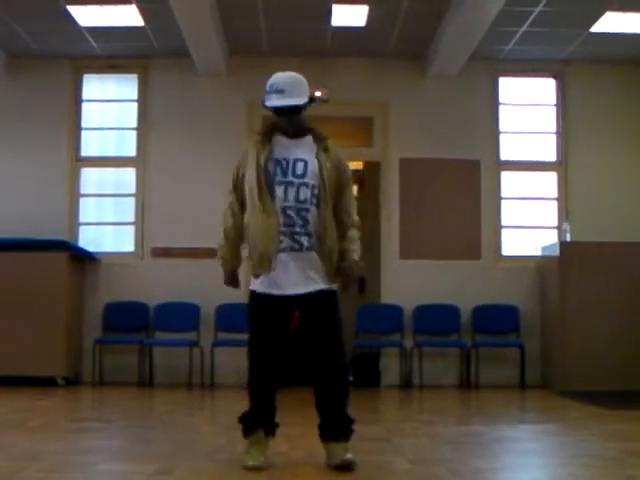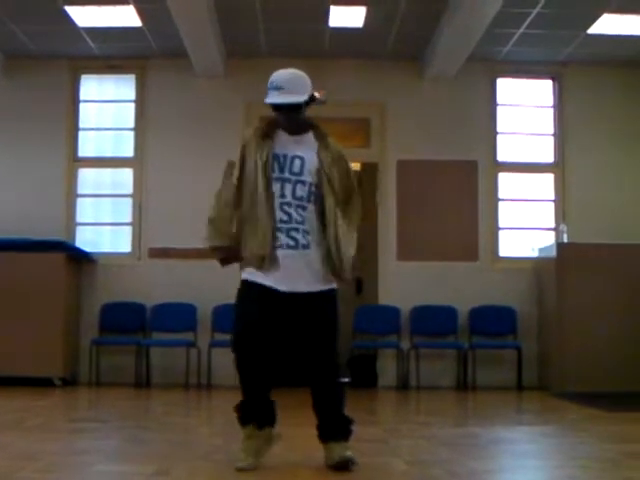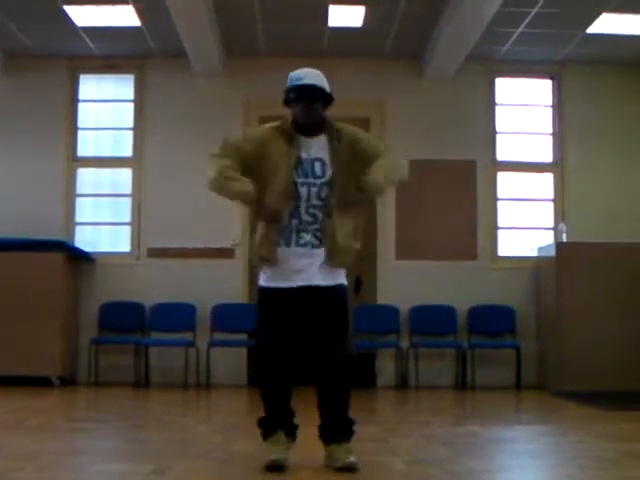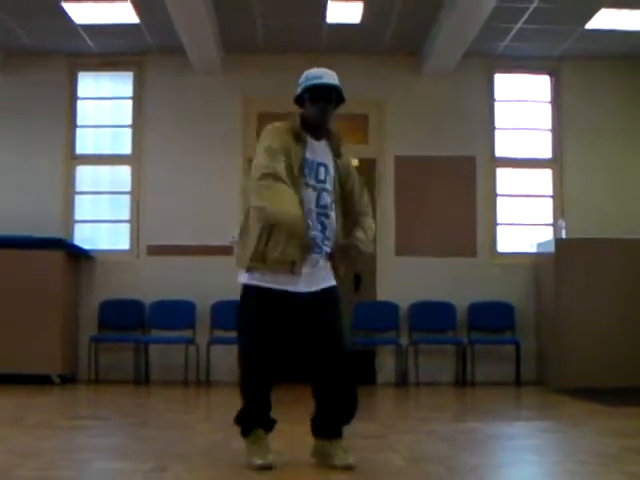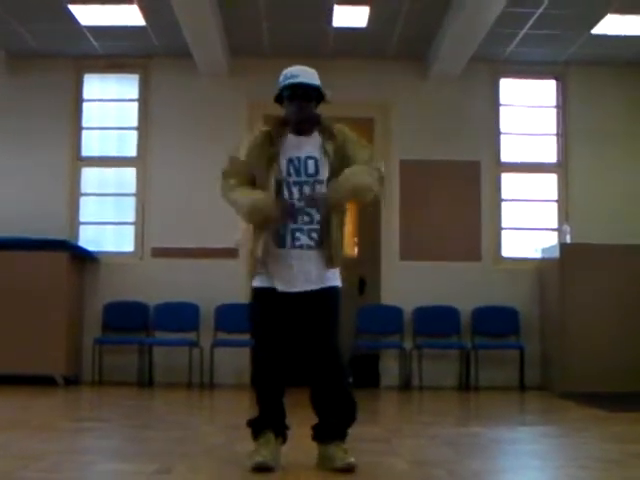
dt=0.5s
person 1, frame 1
left shoulder: (330, 157)
right shoulder: (254, 153)
left elbow: (346, 215)
right elbow: (236, 212)
left wrist: (350, 257)
right wrist: (228, 261)
left hip: (319, 277)
right hip: (269, 279)
left knee: (330, 362)
right knee: (263, 363)
left ankle: (336, 440)
right ankle: (258, 438)
person 1, frame 2
left shoulder: (329, 152)
right shoulder: (255, 144)
left elbow: (348, 204)
right elbow: (230, 195)
left wrist: (346, 252)
right wrist: (222, 241)
left hip: (316, 277)
right hip: (263, 271)
left knee: (322, 363)
right knee: (250, 350)
left ankle: (335, 440)
right ankle: (257, 430)
person 1, frame 3
left shoulder: (346, 141)
right shoulder: (268, 140)
left elbow: (391, 164)
right elbow: (220, 165)
left wrist: (367, 188)
right wrist: (254, 199)
left hip: (327, 273)
right hip: (278, 274)
left knee: (332, 363)
right knee: (275, 362)
left ankle: (337, 442)
right ankle: (278, 438)
person 1, frame 4
left shoulder: (340, 158)
right shoulder: (277, 138)
left elbow: (359, 214)
right elbow: (264, 186)
left wrist: (355, 240)
right wrist: (293, 218)
left hip: (317, 279)
right hip: (266, 276)
left knee: (333, 363)
right knee: (256, 363)
left ankle: (328, 439)
right ankle: (257, 437)
person 1, frame 5
left shoulder: (339, 140)
right shoulder: (263, 141)
left elbow: (370, 174)
right elbow: (231, 182)
left wrist: (337, 191)
right wrist: (259, 206)
left hip: (321, 274)
right hip: (272, 273)
left knee: (327, 361)
right knee: (268, 362)
left ankle: (332, 441)
right ankle: (268, 438)
